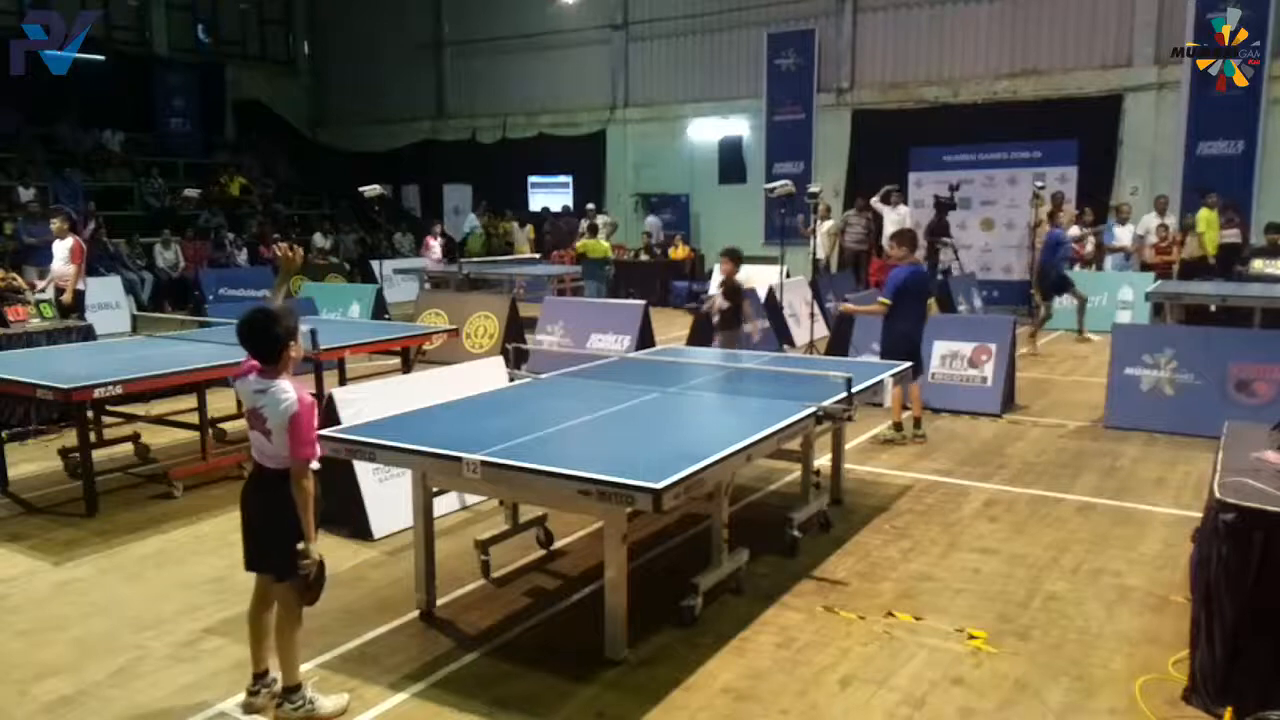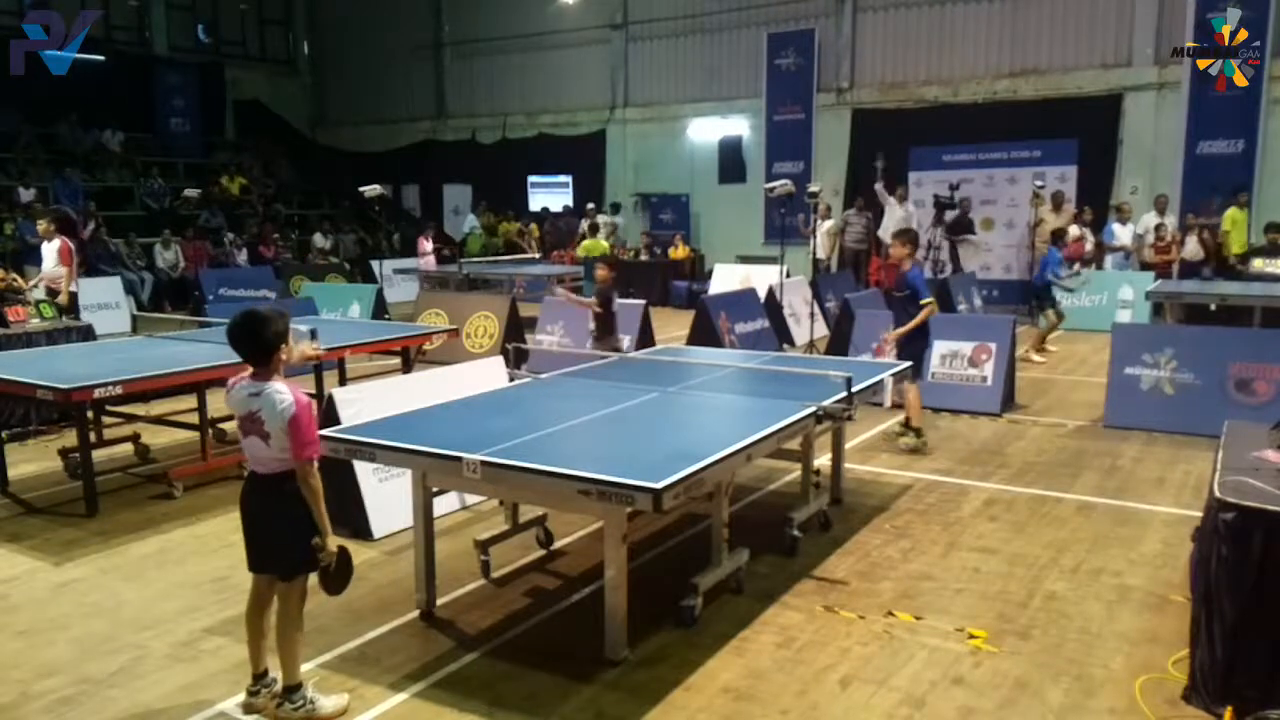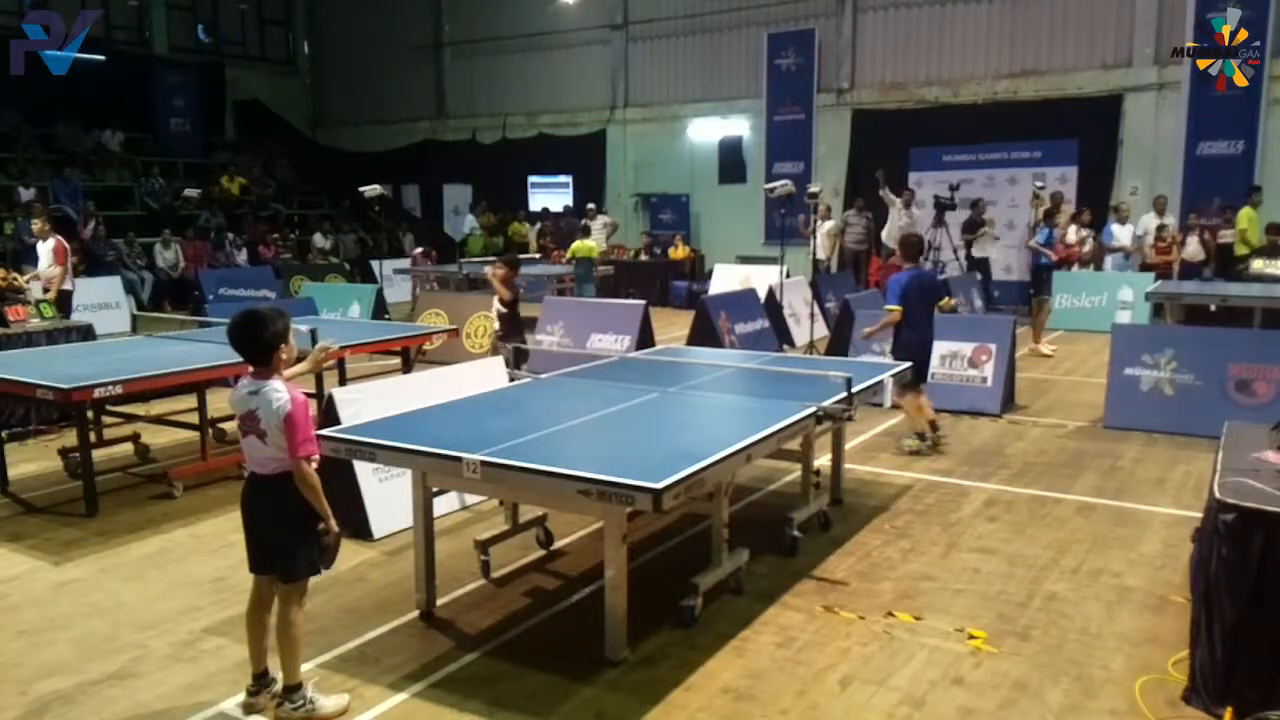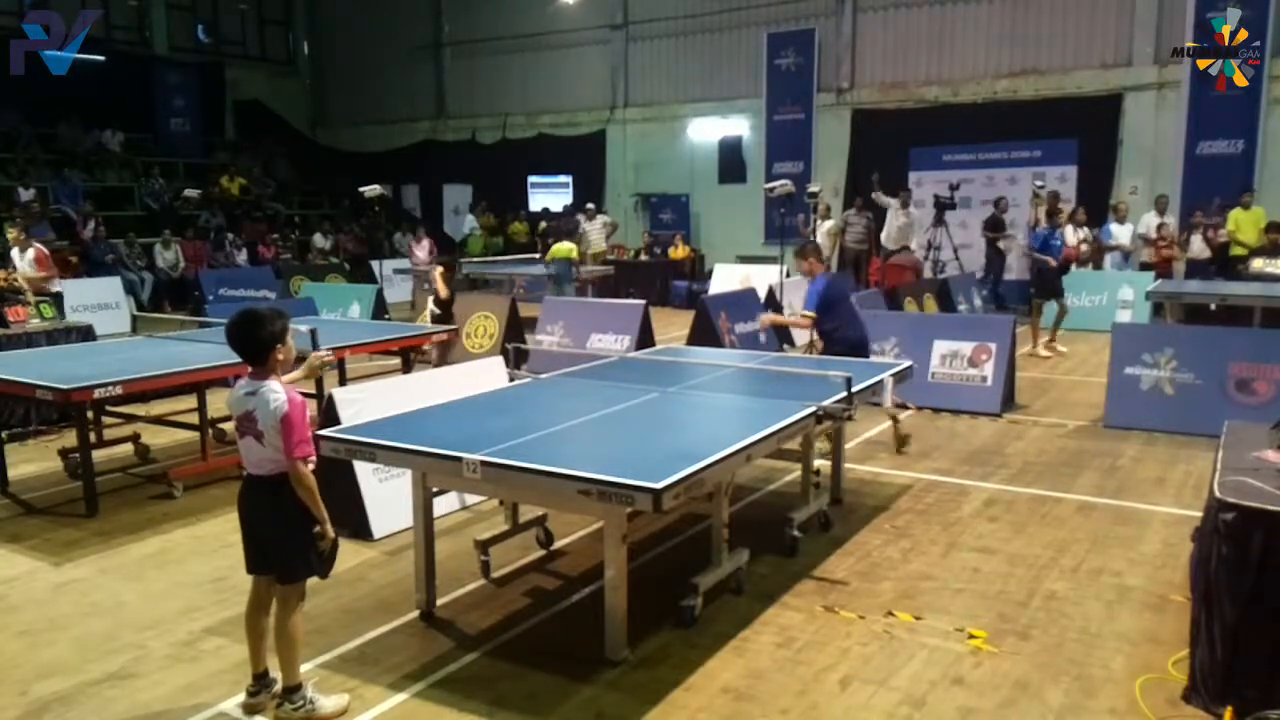
dt=0.7s
person 1, frame 1
left shoulder: (246, 379)
right shoulder: (297, 402)
left elbow: (264, 331)
right elbow: (301, 477)
left wrist: (283, 275)
right wrist: (310, 537)
left hip: (257, 488)
right hip: (284, 493)
left knee: (265, 590)
right knee: (289, 598)
person 1, frame 2
left shoulder: (237, 391)
right shoulder: (295, 403)
right elbow: (306, 474)
left wrist: (290, 361)
right wrist: (326, 530)
left hip: (255, 491)
right hip: (287, 498)
left knee: (262, 590)
right knee: (291, 599)
left ankle: (260, 684)
person 1, frame 3
left shoulder: (241, 390)
right shoulder: (292, 402)
right elbow: (302, 472)
left wrist: (307, 366)
right wrist: (327, 517)
left hip: (255, 492)
right hip: (287, 499)
left knee: (262, 591)
right knee: (291, 600)
left ankle: (259, 684)
person 1, frame 4
left shoulder: (239, 391)
right shoulder: (290, 403)
right elbow: (298, 472)
left wrist: (301, 373)
right wrist: (324, 520)
left hip: (252, 494)
right hip: (284, 500)
left knee: (261, 593)
right knee: (290, 600)
left ankle: (260, 685)
person 2, frame 1
left shoulder: (897, 274)
right shoulder: (923, 273)
left elbow: (882, 308)
right elbow: (928, 308)
left wrist: (853, 309)
left hip: (895, 337)
right hip: (914, 336)
left knee: (894, 380)
right knee: (914, 380)
left ankle: (897, 429)
right ankle: (917, 428)
person 2, frame 2
left shoulder: (914, 275)
right shoulder: (902, 273)
left elbow: (929, 308)
left wrist: (902, 331)
right wrist: (897, 331)
left hip: (913, 338)
right hip: (908, 337)
left knee: (909, 382)
right knee: (908, 381)
left ankle: (917, 434)
right ankle: (908, 425)
person 2, frame 3
left shoulder: (897, 280)
right shoulder: (930, 278)
left elbow: (895, 316)
right elbow: (945, 306)
left wrist: (873, 329)
right wrist: (954, 304)
left hip: (906, 344)
right hip: (925, 342)
left knee: (904, 390)
right knee: (917, 387)
left ankle: (921, 437)
right ankle: (933, 430)
person 2, frame 4
left shoulder: (816, 287)
right shoulder: (841, 279)
left elbow: (806, 322)
left wrist: (775, 319)
left hip: (838, 344)
right hip: (859, 340)
right ankle: (896, 425)
